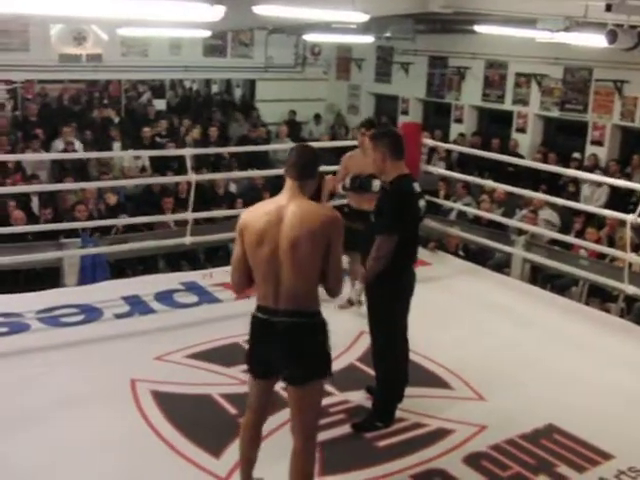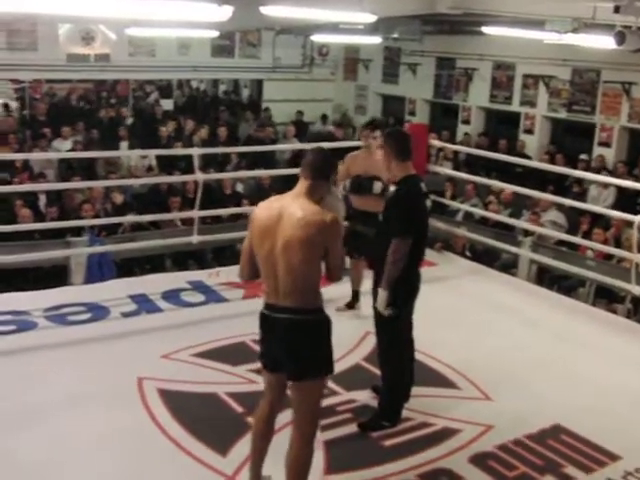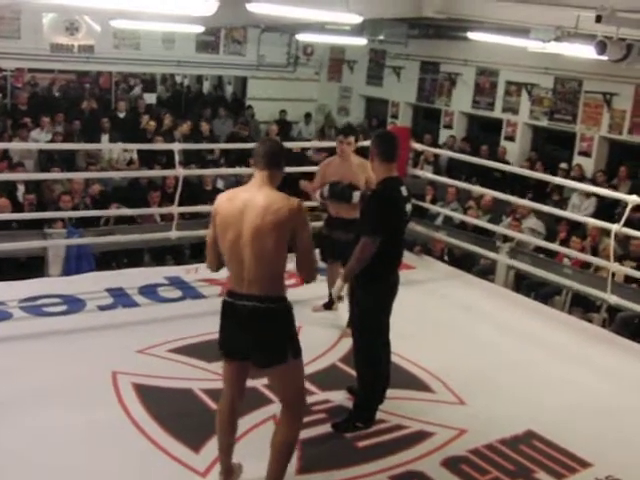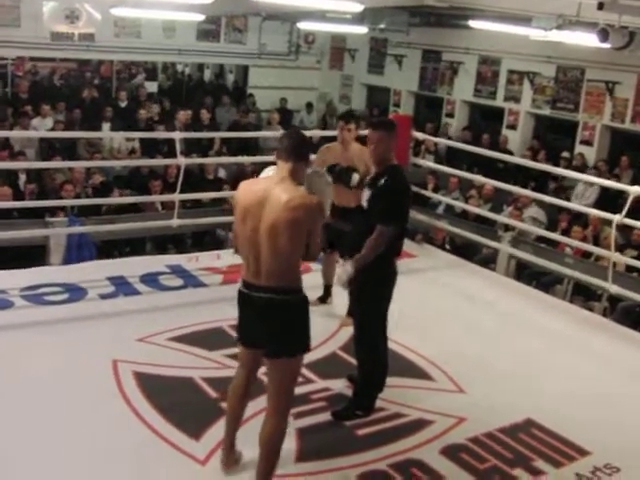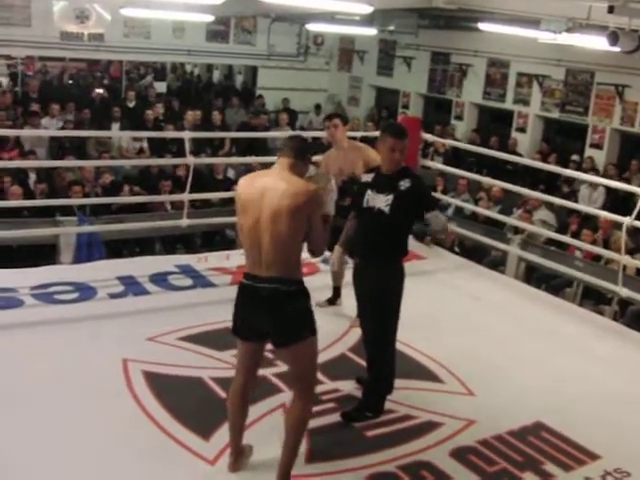
dt=0.7s
person 1, frame 1
left shoulder: (249, 216)
right shoulder: (328, 220)
left elbow: (238, 284)
right elbow: (334, 289)
left hip: (263, 325)
right hip: (304, 329)
left knee: (256, 410)
right knee: (305, 435)
person 1, frame 2
left shoulder: (261, 210)
right shoulder: (326, 220)
left elbow: (246, 273)
right elbow: (335, 275)
left hip: (270, 319)
right hip: (307, 325)
left knee: (271, 399)
right knee: (304, 426)
person 1, frame 3
left shoulder: (222, 202)
right shoulder: (290, 208)
left elbow: (213, 263)
right elbow: (308, 275)
right wrist: (304, 242)
left hip: (232, 308)
right hip: (270, 313)
left knee: (230, 397)
right knee: (294, 408)
person 1, frame 4
left shoulder: (244, 189)
right shoulder: (309, 204)
right elbow: (310, 255)
left hip: (248, 296)
right hip: (284, 304)
left knee: (245, 374)
right knee: (279, 403)
person 1, frame 5
left shoulder: (245, 184)
right shoulder: (308, 191)
right elbow: (317, 249)
left hip: (249, 289)
right hip: (286, 295)
left knee: (243, 377)
right knee: (304, 387)
person 2, frame 1
left shoulder: (393, 194)
right shoulder: (411, 186)
left elbow: (384, 246)
left wrist: (363, 280)
left hip: (388, 280)
right hip: (403, 274)
left knee: (384, 343)
right knee: (396, 336)
left ankle: (383, 411)
right ankle: (395, 389)
person 2, frame 2
left shoulder: (402, 195)
right shoulder: (416, 185)
left elbow: (399, 248)
left wrist: (384, 288)
left hip: (396, 281)
right hip: (408, 277)
left knee: (390, 342)
right knee: (401, 336)
left ankle: (389, 411)
right ankle: (400, 388)
person 2, frame 3
left shoulder: (380, 197)
right shoulder: (401, 190)
left elbow: (367, 247)
left wrist: (342, 279)
left hip: (372, 281)
right hip: (387, 276)
left knee: (366, 344)
right knee: (378, 338)
left ankle: (364, 412)
right ankle: (376, 390)
person 2, frame 4
left shoulder: (395, 183)
right shoulder: (378, 177)
left elbow: (384, 234)
left wrist: (352, 264)
right wrist: (352, 261)
left hip: (376, 269)
right hip: (365, 266)
left knee: (368, 331)
right knee: (371, 327)
left ankle: (364, 399)
right ankle: (373, 378)
person 2, frame 5
left shoulder: (412, 185)
right shoulder: (368, 177)
left elbow: (437, 224)
left wrist: (439, 224)
right wrist: (341, 246)
left hip: (388, 268)
right hip: (362, 263)
left knee: (381, 333)
right knee: (369, 328)
left ankle: (374, 399)
right ankle: (379, 379)
person 3, frame 1
right shoulder: (349, 158)
right elbow: (336, 185)
left wrist: (378, 185)
right wrist: (347, 184)
right hip: (353, 213)
right knee: (353, 256)
right ankle: (355, 294)
person 3, frame 2
right shoulder: (351, 158)
right elbow: (339, 185)
left wrist: (383, 188)
right wrist: (350, 187)
left hip: (379, 217)
right hip: (356, 215)
right knee: (355, 259)
right ankle: (355, 299)
person 3, frame 3
left shoulder: (365, 167)
right shoulder: (327, 165)
right elbow: (314, 192)
left wrist: (358, 197)
right wrist: (326, 193)
left hip: (354, 225)
right hip: (333, 221)
right knee: (332, 263)
right ankle: (331, 300)
person 3, frame 4
left shoulder: (365, 155)
right shoulder: (326, 151)
left wrist: (354, 179)
right wrist: (327, 176)
left hip: (353, 213)
right hip: (330, 210)
right knee: (328, 254)
left ankle: (353, 308)
right ankle: (326, 294)
person 3, frame 5
left shoulder: (362, 151)
right shoulder: (327, 158)
left wrist: (360, 186)
right wrist: (333, 191)
right hip: (338, 210)
right knee: (336, 254)
right ankle: (336, 295)
